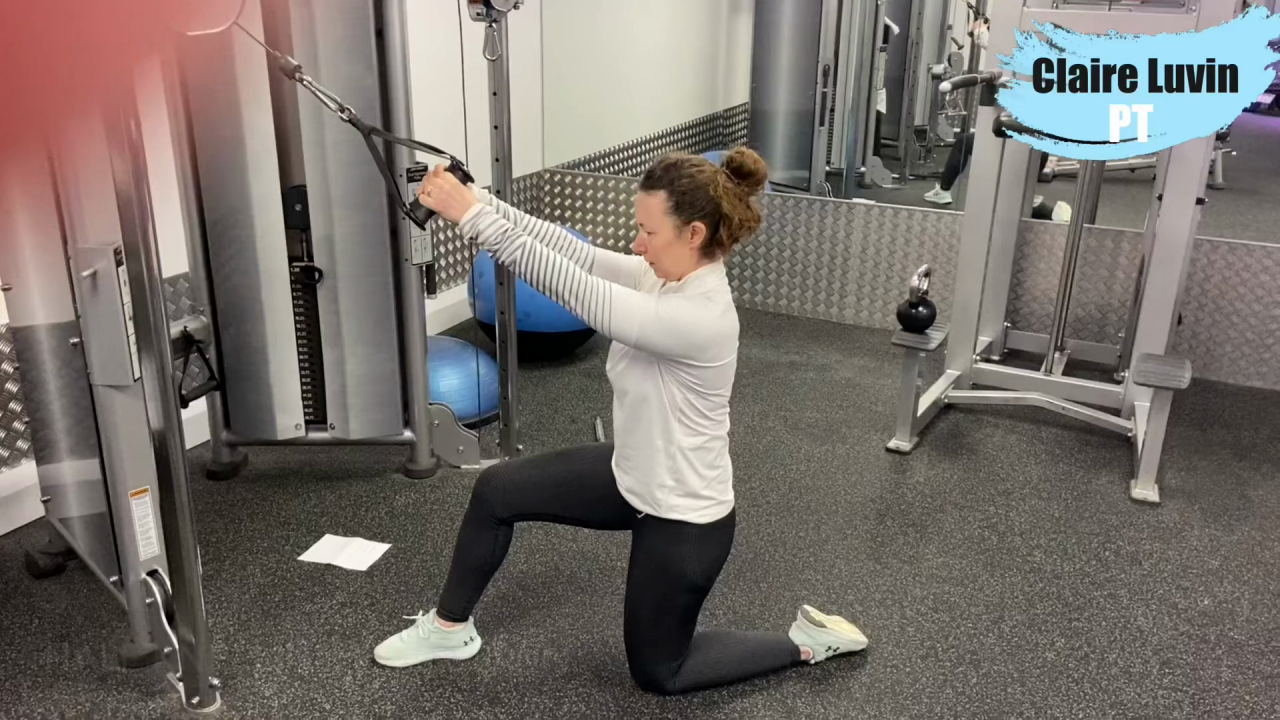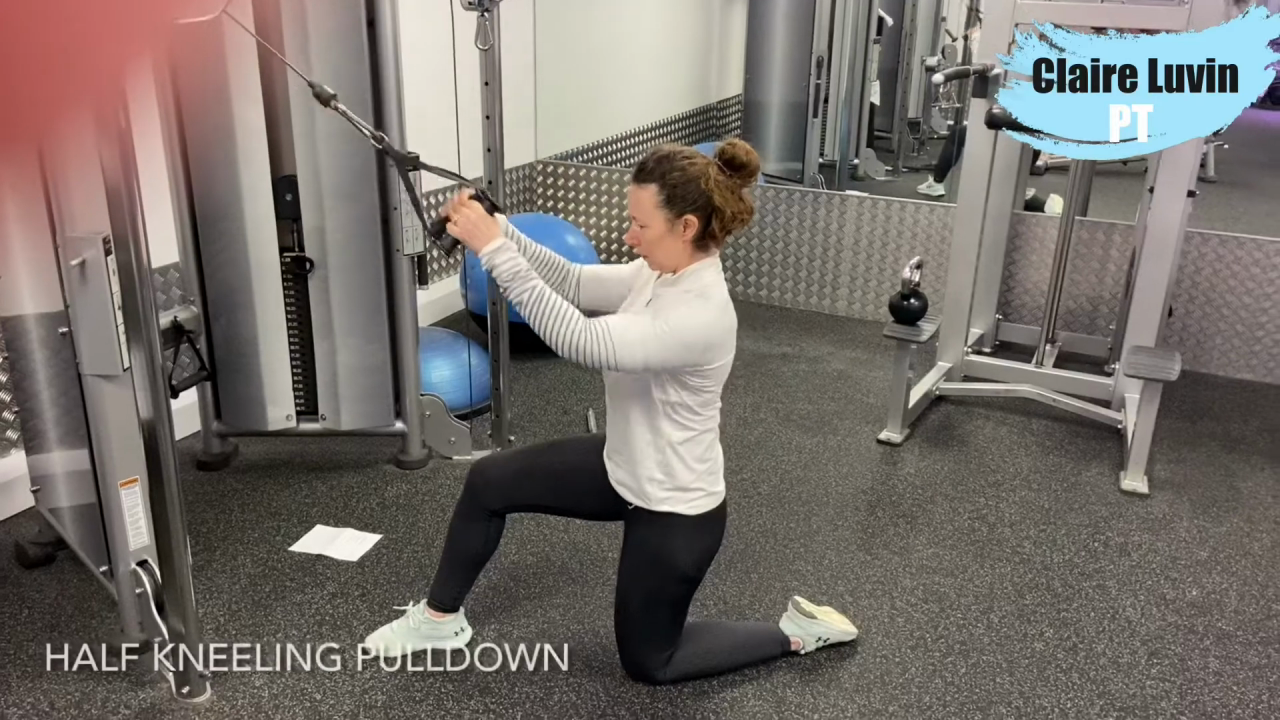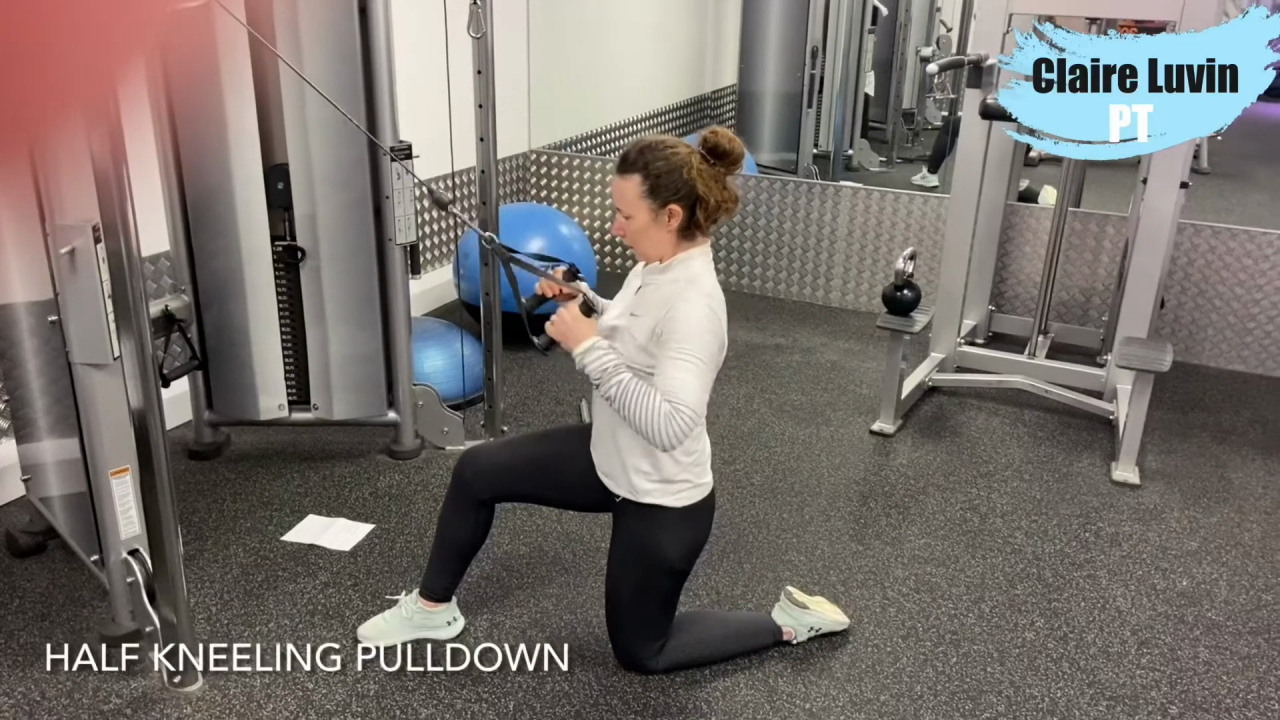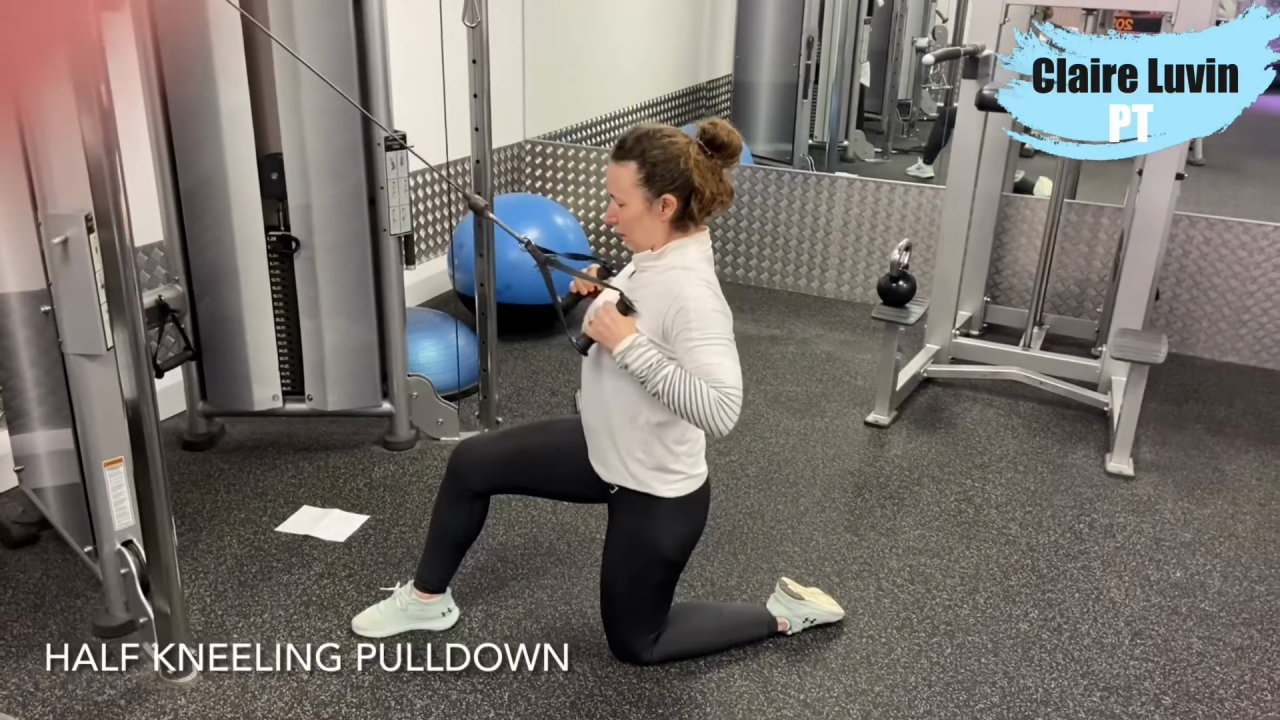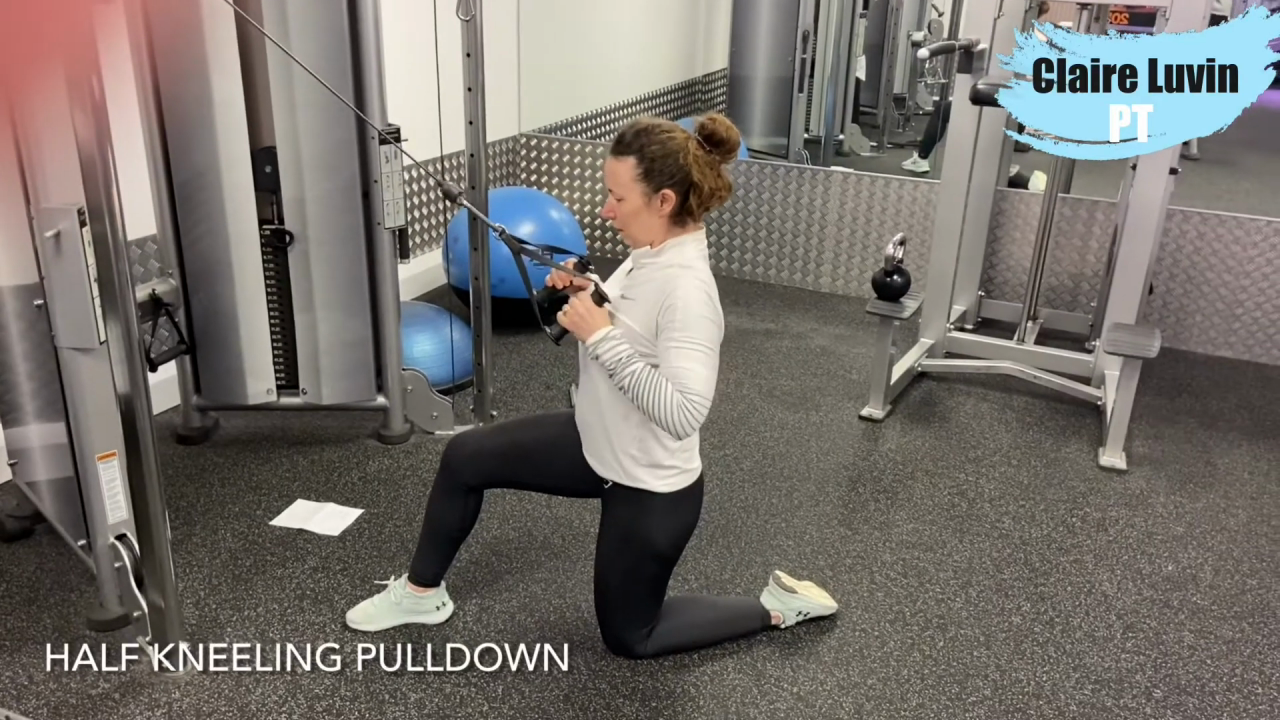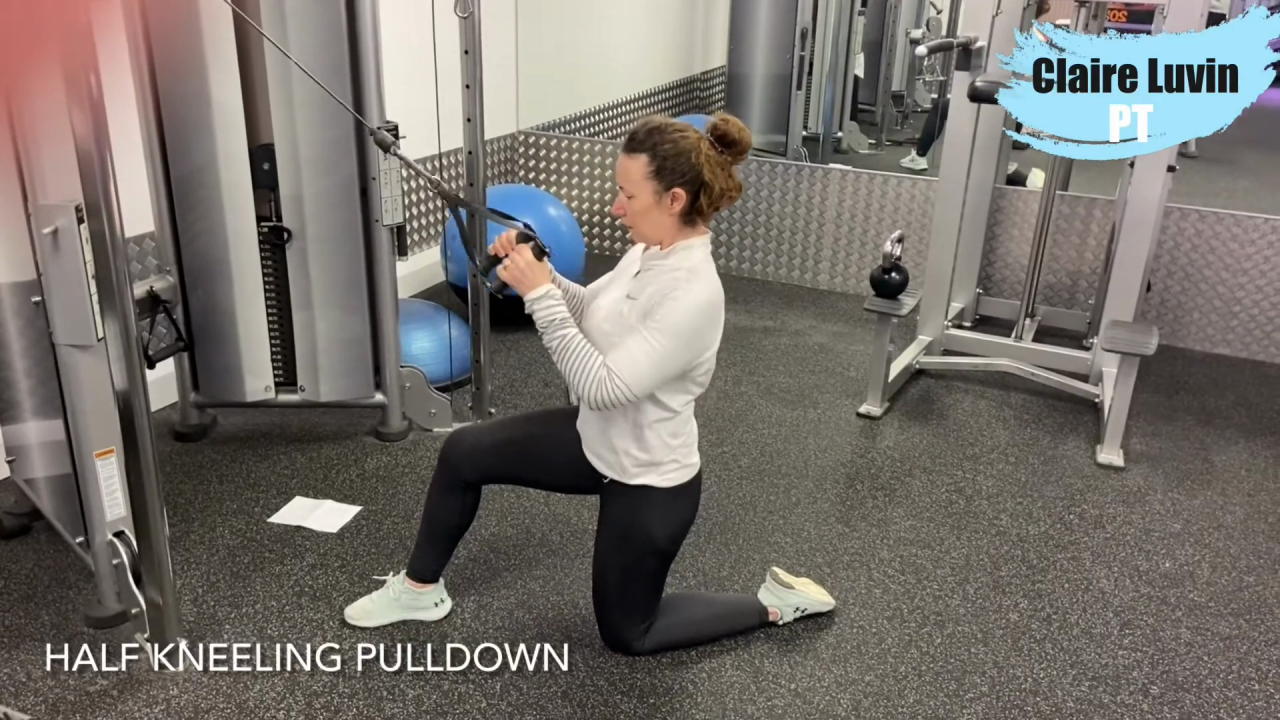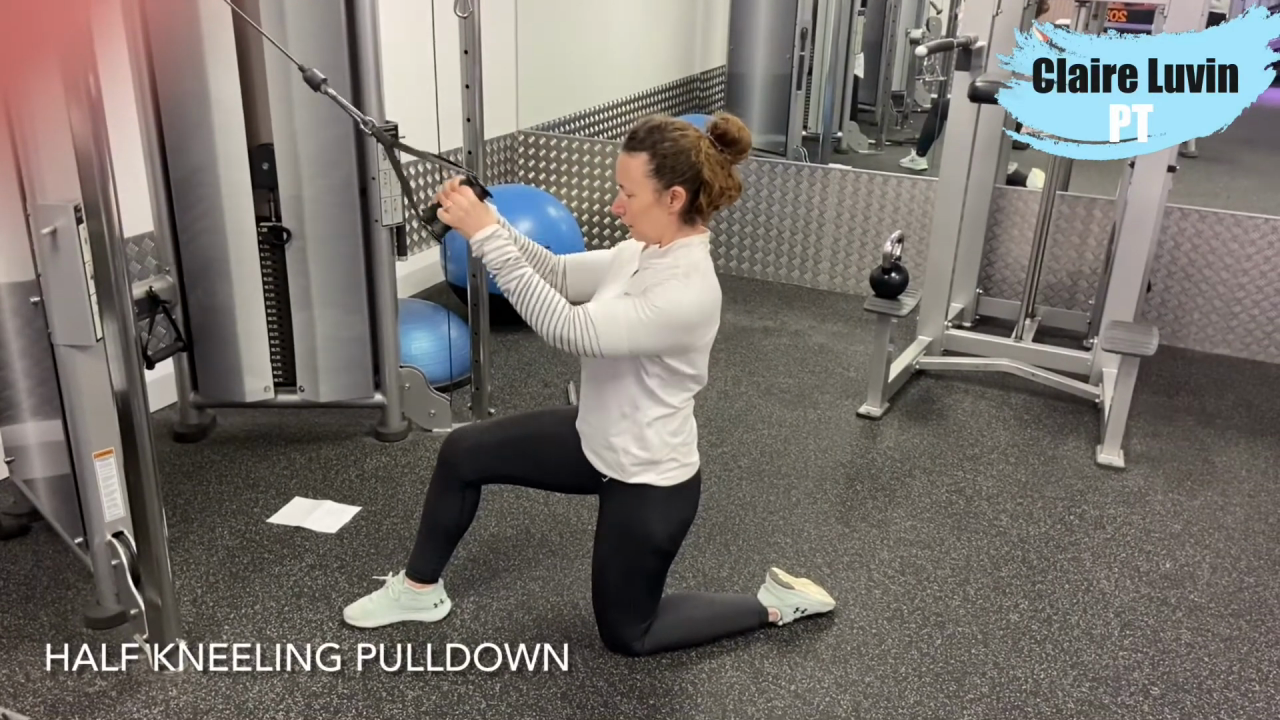
dt=0.5s
person 1, frame 1
left shoulder: (701, 316)
right shoulder: (671, 275)
left elbow: (576, 290)
right elbow: (574, 251)
left wrist: (474, 217)
right wrist: (477, 198)
left hip: (685, 518)
right hip: (633, 475)
left knee: (657, 670)
right knee: (497, 490)
left ankle: (808, 640)
right ankle: (450, 627)
person 1, frame 2
left shoulder: (701, 314)
right shoulder: (666, 271)
left elbow: (577, 339)
right elbow: (576, 284)
left wrist: (499, 257)
right wrist: (500, 237)
left hip: (676, 508)
right hip: (627, 466)
left knee: (648, 660)
right knee: (489, 480)
left ankle: (799, 631)
right ankle: (441, 617)
person 1, frame 3
left shoulder: (693, 304)
right shoulder: (660, 266)
left elbow: (669, 425)
left wrist: (587, 347)
right wrist: (581, 301)
left hip: (662, 499)
right hip: (612, 459)
left knee: (640, 650)
right knee: (477, 471)
left ankle: (791, 621)
right ankle: (433, 608)
person 1, frame 4
left shoulder: (691, 291)
right shoulder: (658, 255)
left elbow: (720, 410)
left wrist: (629, 344)
right wrist: (604, 292)
left hip: (658, 490)
right hip: (605, 447)
left knee: (635, 641)
right knee: (471, 463)
left ankle: (784, 612)
right ankle: (427, 598)
person 1, frame 5
left shoulder: (686, 289)
right shoulder: (652, 253)
left elbow: (683, 413)
left wrist: (602, 337)
right wrist: (588, 292)
left hip: (651, 486)
right hip: (601, 444)
left knee: (628, 635)
right knee: (464, 457)
left ankle: (780, 606)
right ankle: (421, 593)
person 1, frame 6
left shoulder: (692, 295)
right shoulder: (652, 252)
left elbow: (598, 385)
right elbow: (589, 312)
left wrist: (536, 292)
right wrist: (540, 276)
left hip: (649, 481)
right hip: (600, 441)
left knee: (626, 632)
right knee: (463, 454)
left ankle: (776, 604)
right ankle: (420, 589)
person 1, frame 7
left shoulder: (687, 292)
right shoulder: (650, 249)
left elbow: (566, 329)
right elbow: (561, 275)
left wrist: (487, 237)
right wrist: (490, 222)
left hip: (650, 481)
right hip: (599, 438)
left knee: (626, 632)
right knee: (463, 452)
left ankle: (776, 603)
right ankle: (419, 589)
